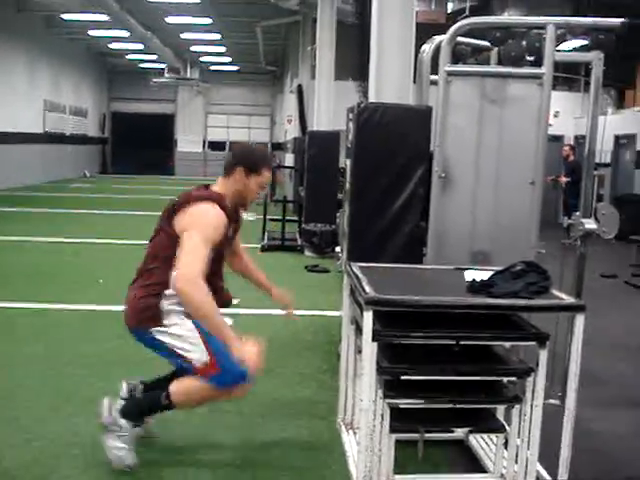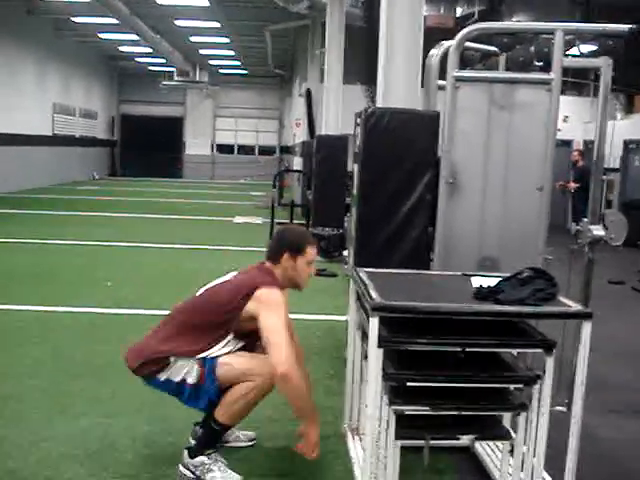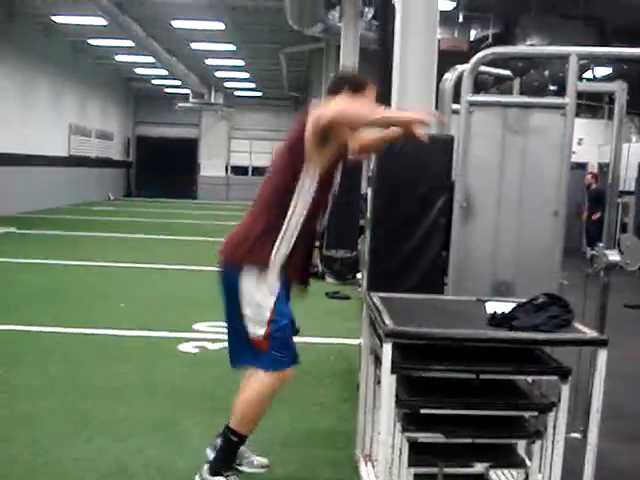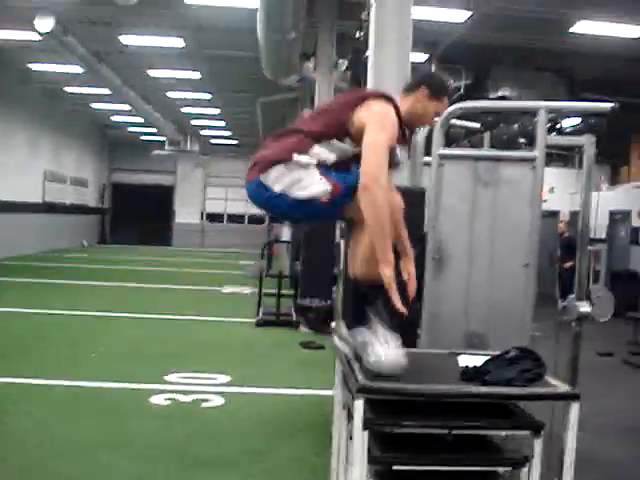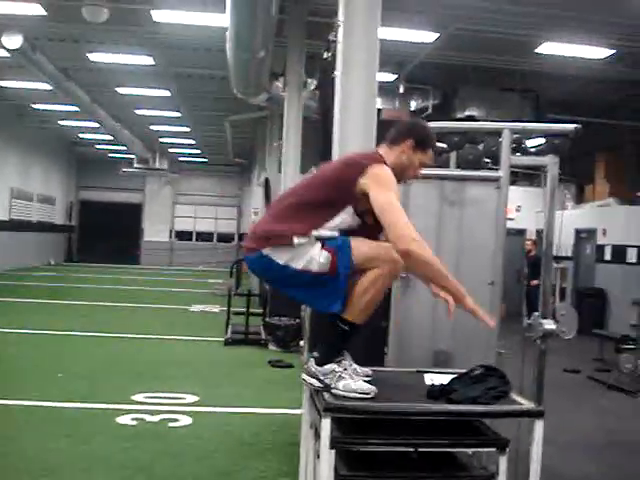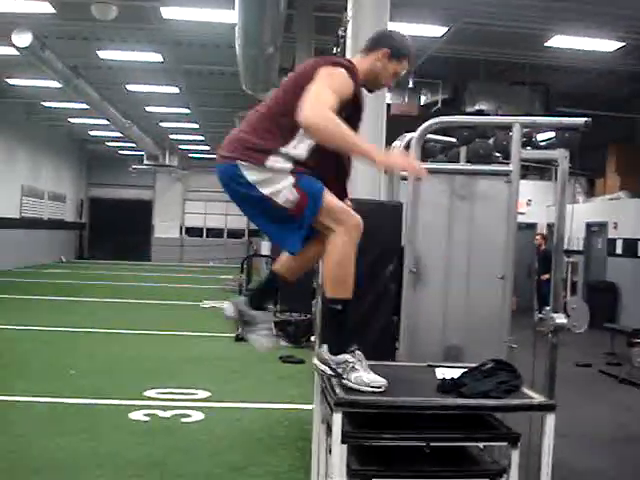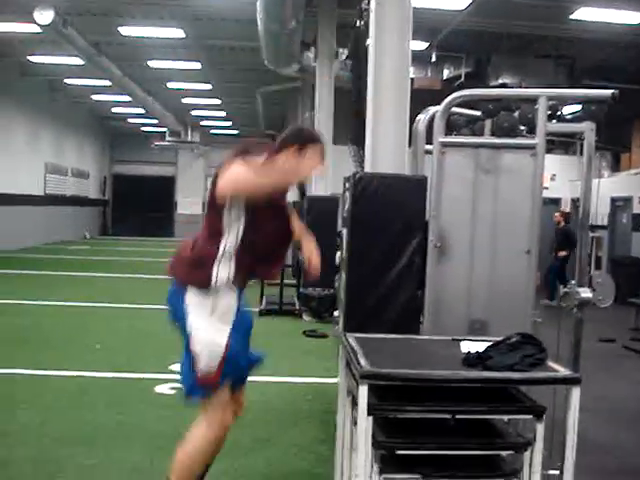
dt=0.4s
person 1, frame 1
left shoulder: (224, 208)
right shoulder: (209, 213)
left elbow: (235, 256)
right elbow: (186, 282)
left wrist: (271, 289)
right wrist: (235, 343)
left hip: (173, 307)
right hip: (157, 310)
left knee: (235, 372)
right knee: (233, 380)
left ankle: (139, 394)
right ankle: (128, 411)
person 1, frame 2
left shoulder: (263, 279)
right shoulder: (269, 296)
left elbow: (288, 343)
right elbow: (284, 369)
left wrist: (305, 397)
right wrist: (310, 421)
left hip: (176, 347)
right hip: (162, 362)
left knee: (266, 351)
right knee: (264, 371)
left ankle: (211, 428)
right ankle: (198, 455)
person 1, frame 3
left shoulder: (330, 142)
right shoulder: (321, 132)
left elbow: (361, 142)
right elbow: (331, 114)
left wrist: (397, 129)
right wrist: (400, 117)
left hip: (266, 262)
right hip: (255, 262)
left knee: (270, 364)
right knee: (274, 369)
person 1, frame 4
left shoulder: (382, 118)
right shoulder: (383, 112)
left elbow: (386, 197)
right elbow: (374, 185)
left wrist: (407, 254)
right wrist: (386, 263)
left hip: (284, 175)
right hip: (276, 175)
left knee: (386, 203)
right knee: (379, 202)
left ankle: (369, 317)
right ankle: (361, 324)
person 1, frame 5
left shoulder: (362, 166)
right shoulder: (378, 172)
left elbow: (385, 242)
right elbow: (409, 246)
left wrist: (431, 282)
right wrist: (461, 295)
left hip: (271, 247)
right hip: (272, 250)
left knee: (372, 261)
right knee: (388, 261)
left ankle: (329, 357)
right ankle: (325, 363)
person 1, frame 6
left shoulder: (340, 80)
right shoulder: (338, 75)
left elbow: (324, 155)
right elbow: (311, 117)
left wrist: (337, 201)
right wrist: (379, 155)
left hip: (250, 165)
right hip: (251, 164)
left knee: (325, 229)
right knee: (346, 226)
left ankle: (255, 304)
right ankle: (337, 350)
person 1, frame 7
left shoulder: (267, 181)
right shoulder: (246, 168)
right elbow: (229, 192)
left wrist: (306, 240)
right wrist: (296, 173)
left hip: (223, 291)
right hip: (204, 292)
left knee: (230, 405)
right knee: (217, 411)
